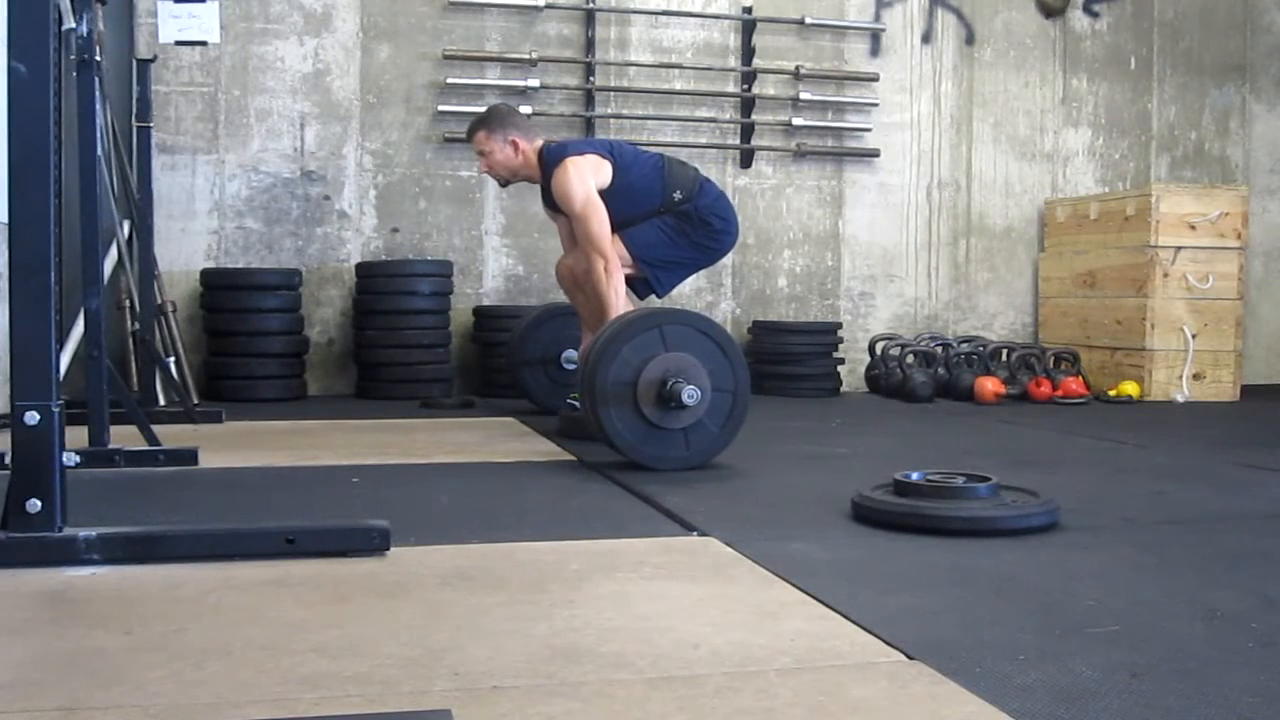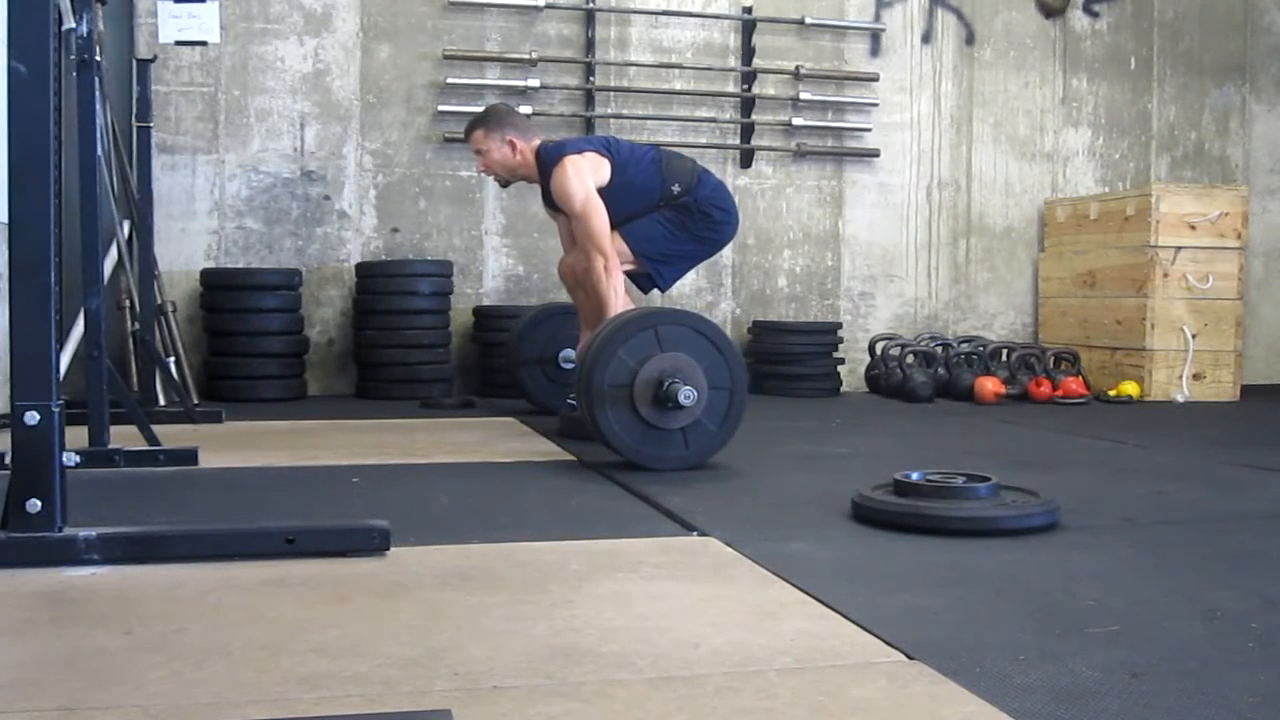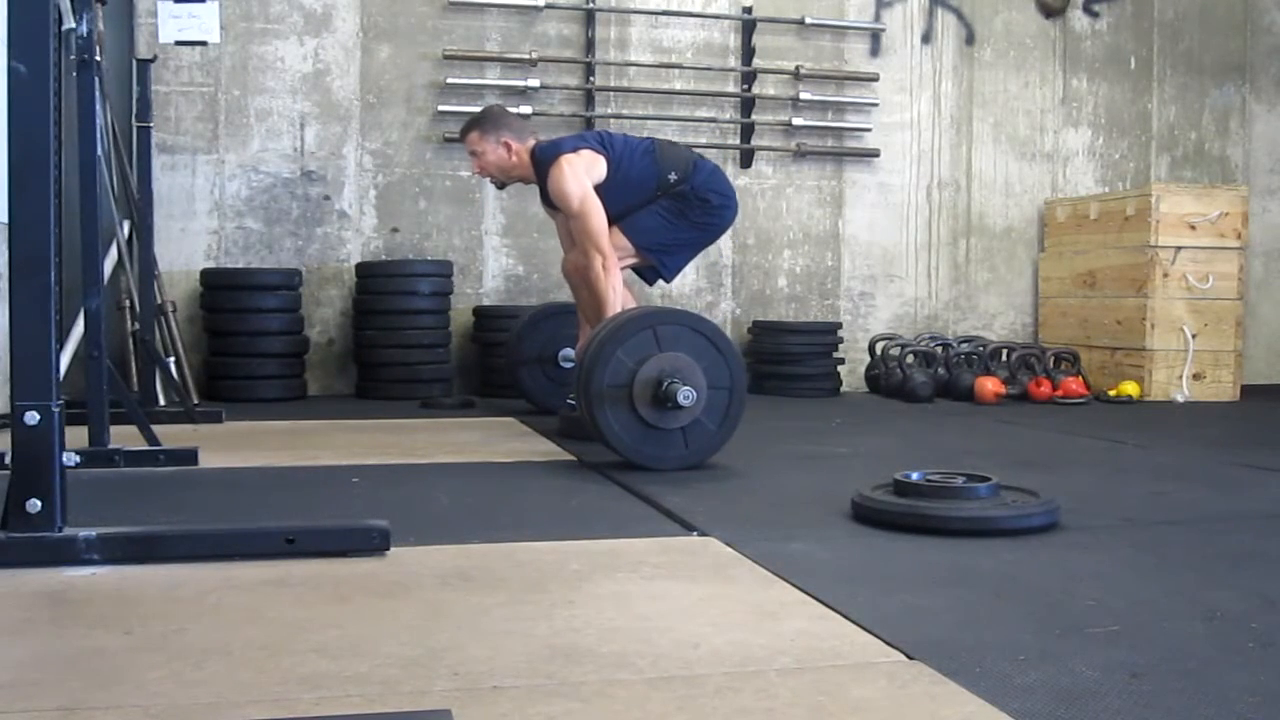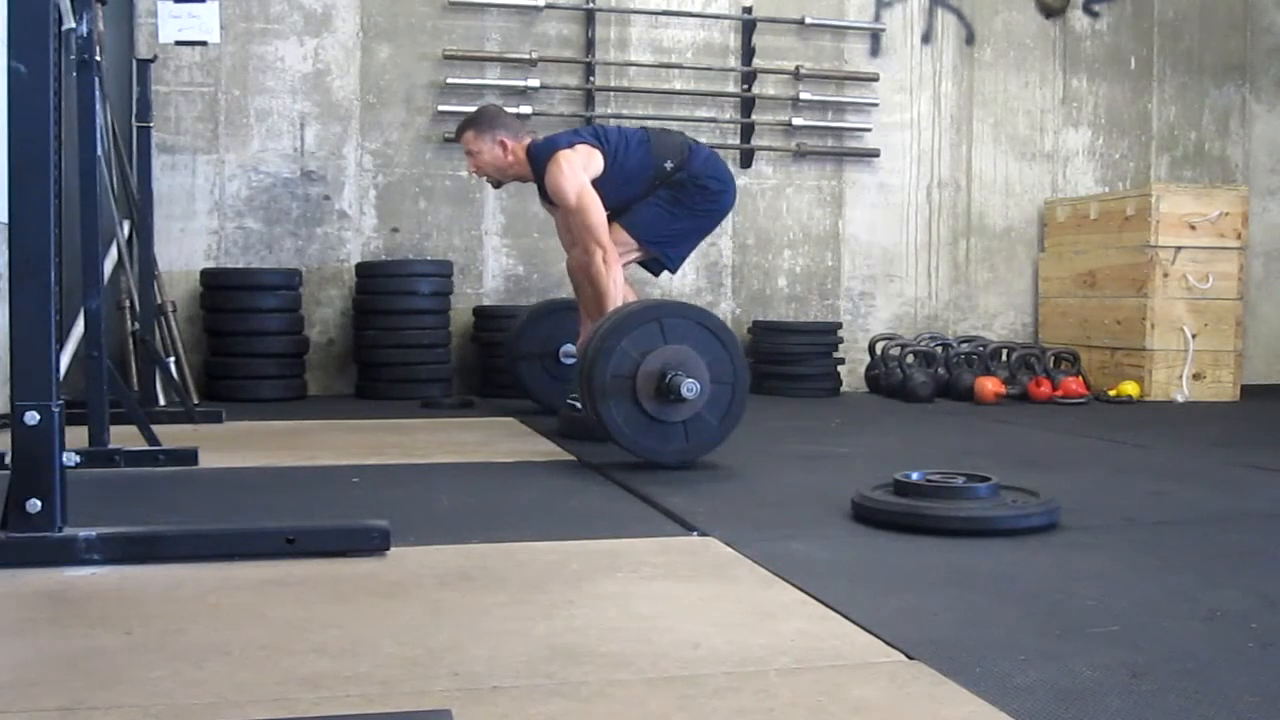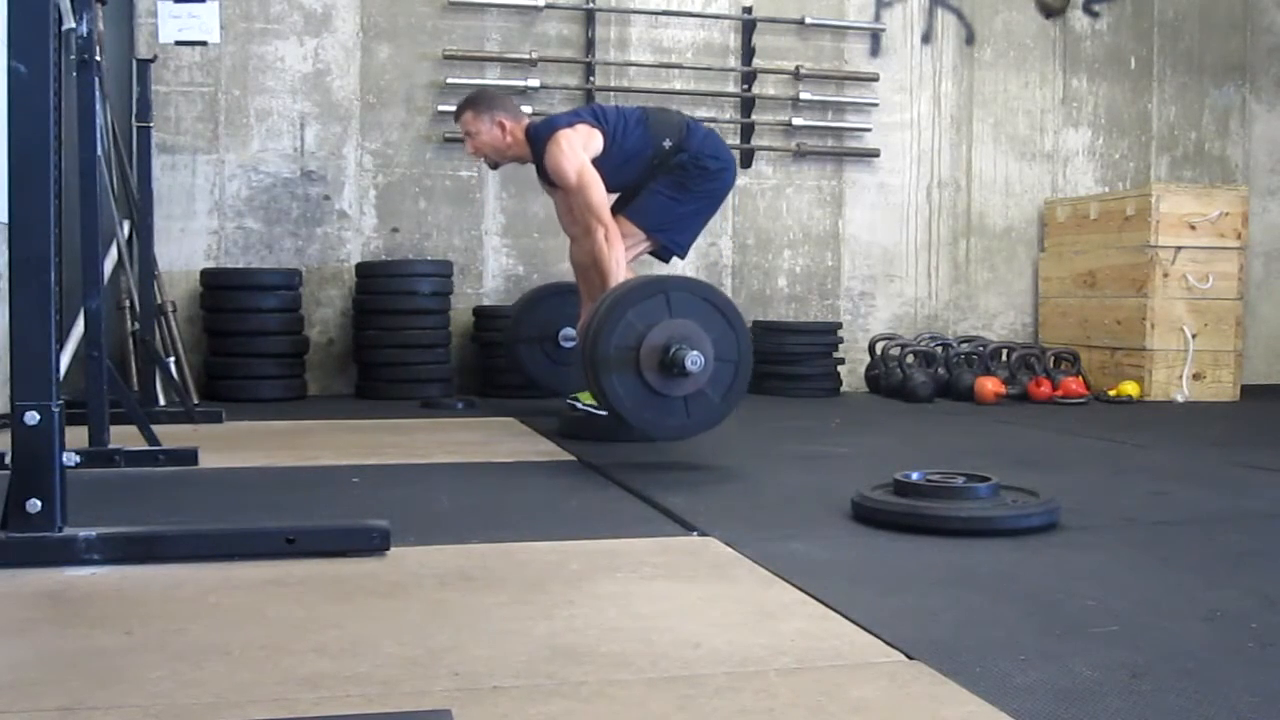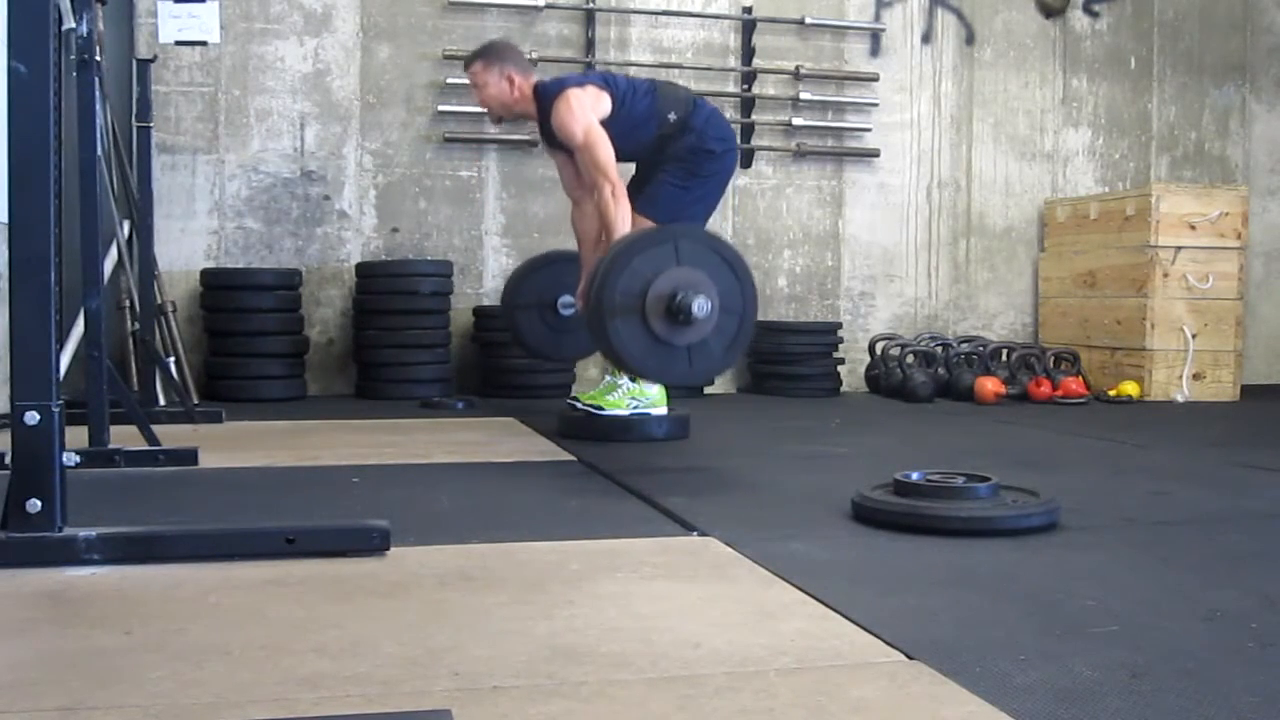
dt=0.3s
person 1, frame 1
left shoulder: (568, 172)
right shoulder: (553, 182)
left elbow: (605, 262)
right elbow: (581, 263)
right wrist: (590, 339)
left hip: (706, 218)
right hip: (691, 217)
left knee: (585, 269)
right knee: (573, 271)
person 1, frame 2
left shoulder: (567, 172)
right shoulder: (552, 179)
left elbow: (604, 262)
right elbow: (581, 259)
right wrist: (587, 340)
left hip: (704, 209)
right hip: (686, 207)
left knee: (593, 264)
right knee: (575, 269)
person 1, frame 3
left shoulder: (564, 170)
right shoulder: (550, 180)
left elbow: (602, 260)
right elbow: (579, 258)
right wrist: (586, 338)
left hip: (703, 195)
right hip: (682, 195)
left knee: (592, 263)
right knee: (579, 266)
person 1, frame 4
left shoulder: (560, 168)
right shoulder: (548, 175)
left elbow: (603, 256)
right elbow: (581, 255)
right wrist: (587, 334)
left hip: (701, 182)
right hip: (685, 182)
left knee: (595, 260)
right knee: (584, 263)
person 1, frame 5
left shoulder: (559, 147)
right shoulder: (546, 158)
left elbow: (604, 233)
right elbow: (582, 239)
right wrist: (587, 316)
left hip: (701, 163)
right hip: (674, 166)
left knee: (614, 258)
right knee: (596, 261)
person 1, frame 6
left shoulder: (566, 105)
right shoulder: (550, 120)
left elbow: (611, 190)
right elbow: (583, 202)
right wrist: (589, 276)
left hip: (703, 143)
right hip: (672, 149)
left ankle: (645, 387)
right ankle: (625, 377)
